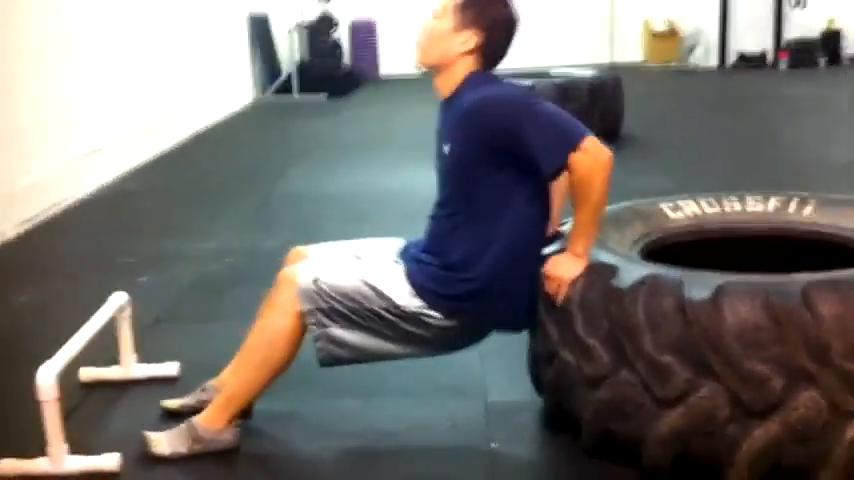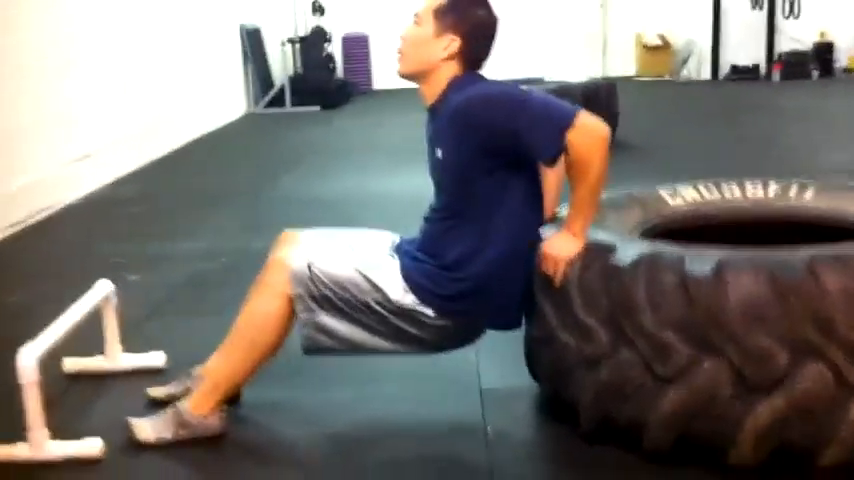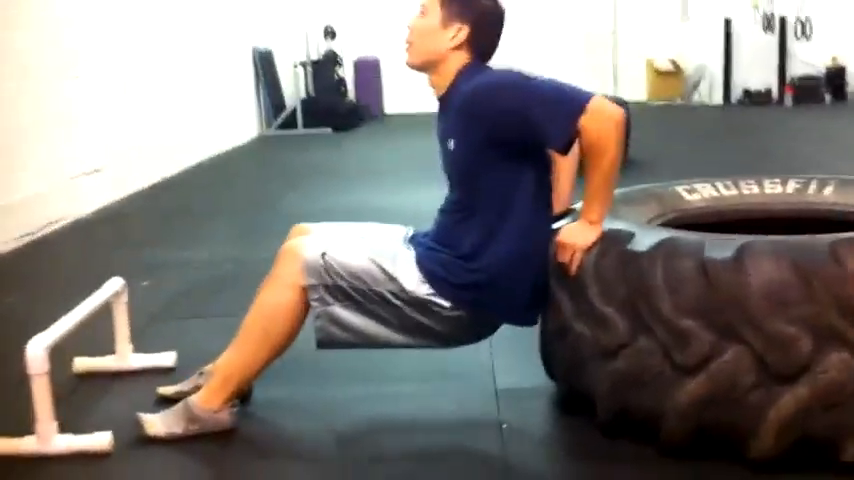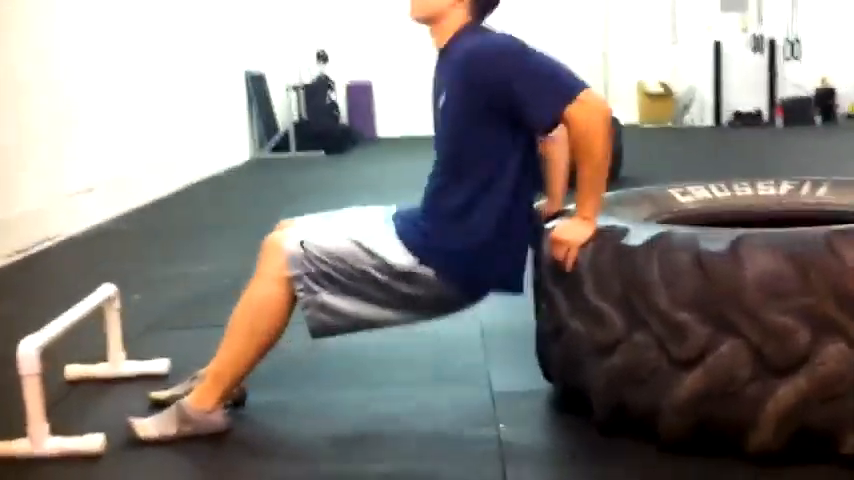
dt=0.2s
person 1, frame 1
left shoulder: (491, 106)
right shoulder: (466, 103)
left elbow: (593, 157)
right elbow: (551, 154)
left wrist: (575, 254)
right wrist: (534, 239)
left hip: (451, 297)
right hip: (433, 266)
left knee: (296, 285)
right knee: (302, 261)
left ankle: (213, 424)
right ankle: (228, 387)
person 1, frame 2
left shoulder: (480, 106)
right shoulder: (453, 104)
left elbow: (591, 134)
right elbow: (545, 139)
left wrist: (572, 234)
right wrist: (539, 219)
left hip: (446, 296)
right hip: (430, 263)
left knee: (288, 268)
right knee: (292, 245)
left ankle: (199, 410)
right ankle: (213, 376)
person 1, frame 3
left shoulder: (489, 94)
right shoulder: (464, 94)
left elbow: (604, 119)
right elbow: (558, 132)
left wrist: (588, 221)
right wrist: (554, 211)
left hip: (460, 286)
right hip: (445, 256)
left knee: (299, 261)
right knee: (304, 239)
left ankle: (209, 404)
right ankle: (224, 374)
person 1, frame 4
left shoulder: (488, 56)
right shoulder: (462, 55)
left elbow: (589, 111)
right elbow: (548, 123)
left wrist: (584, 217)
right wrist: (552, 202)
left hip: (446, 255)
right hip: (432, 231)
left knee: (283, 255)
right knee: (287, 242)
left ankle: (202, 405)
right ankle: (217, 378)
